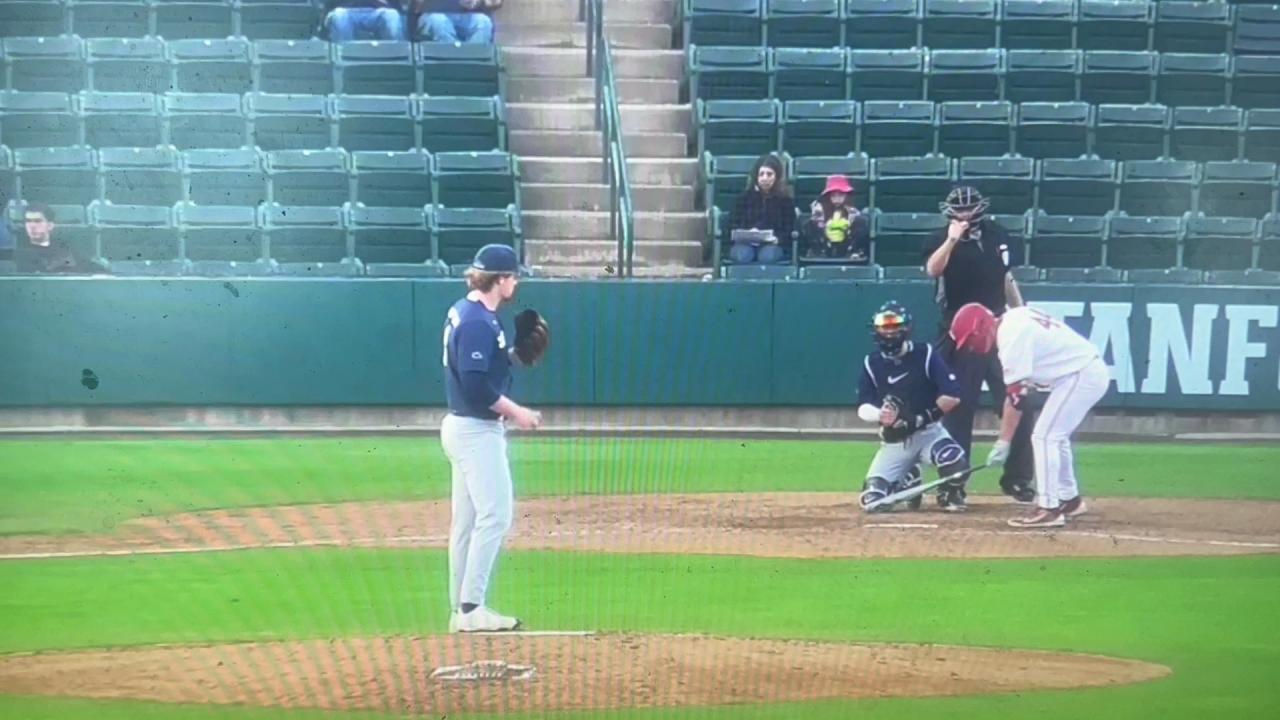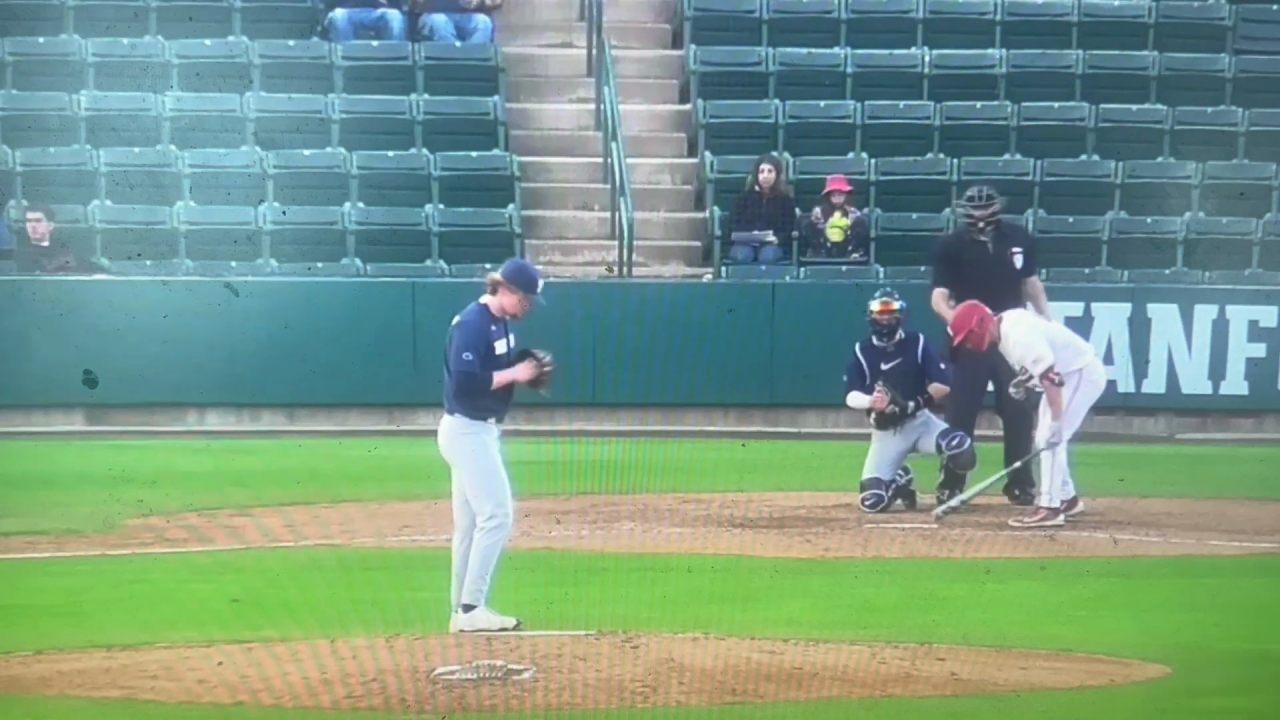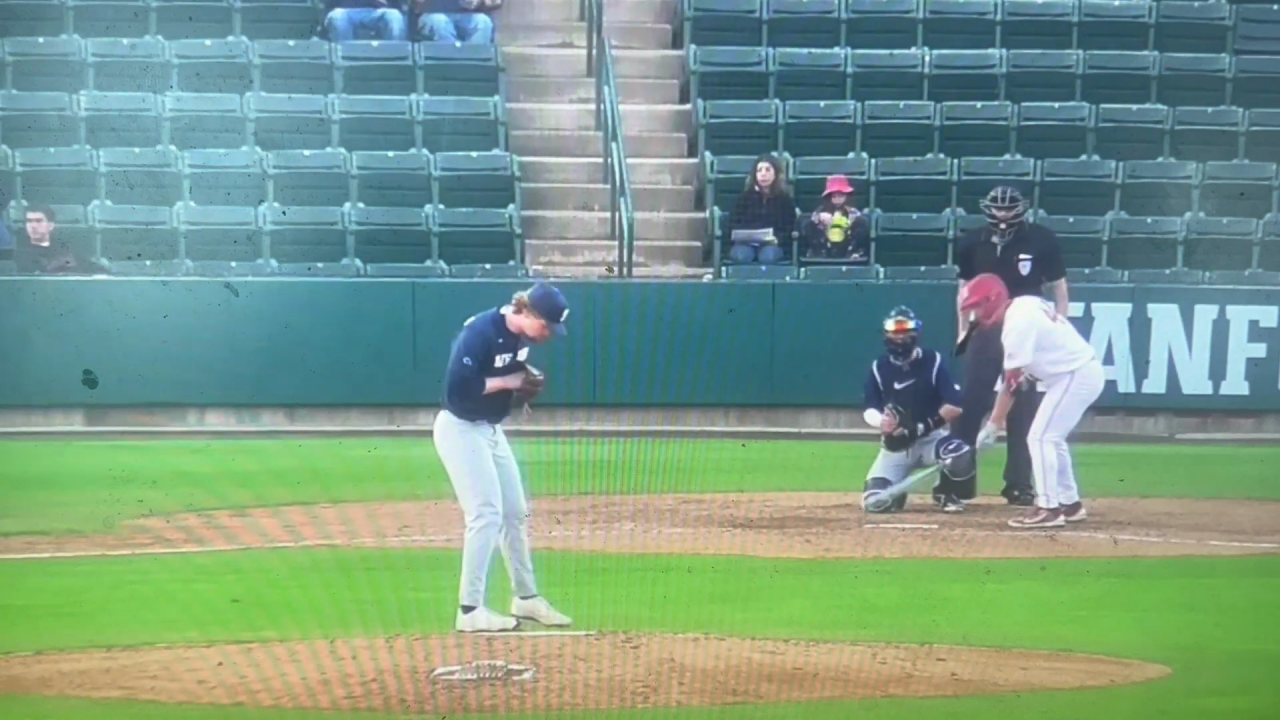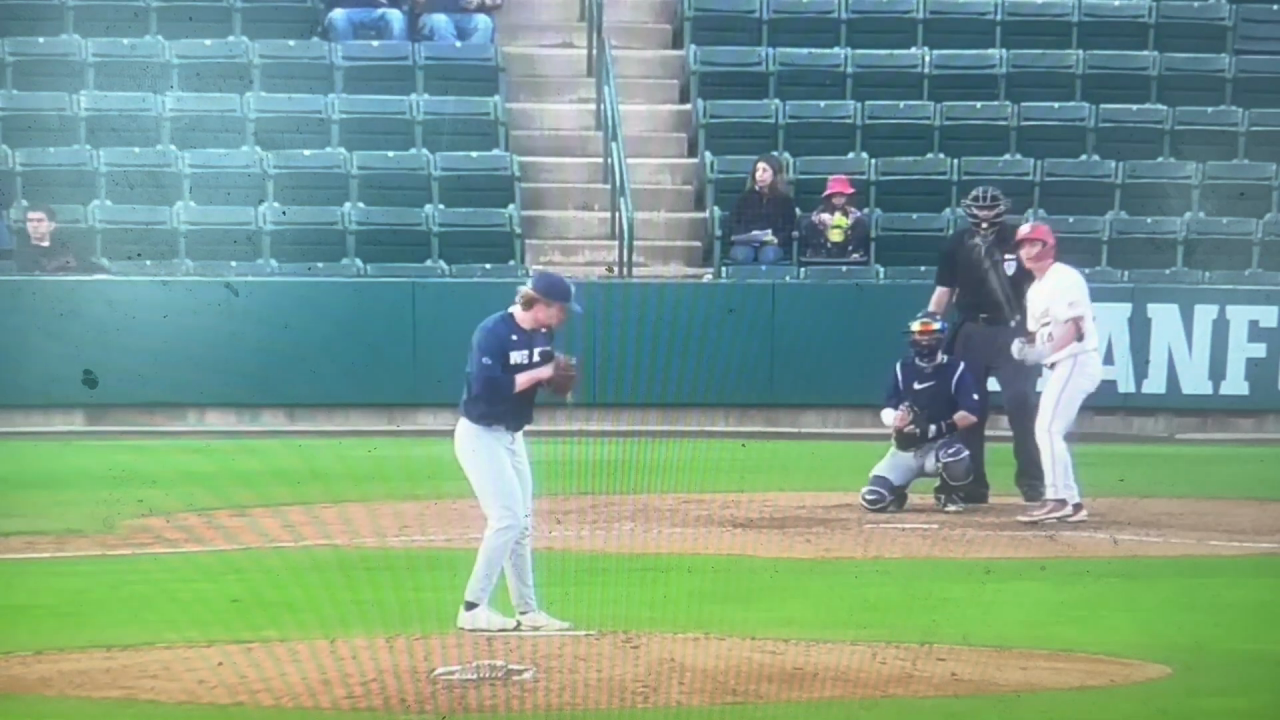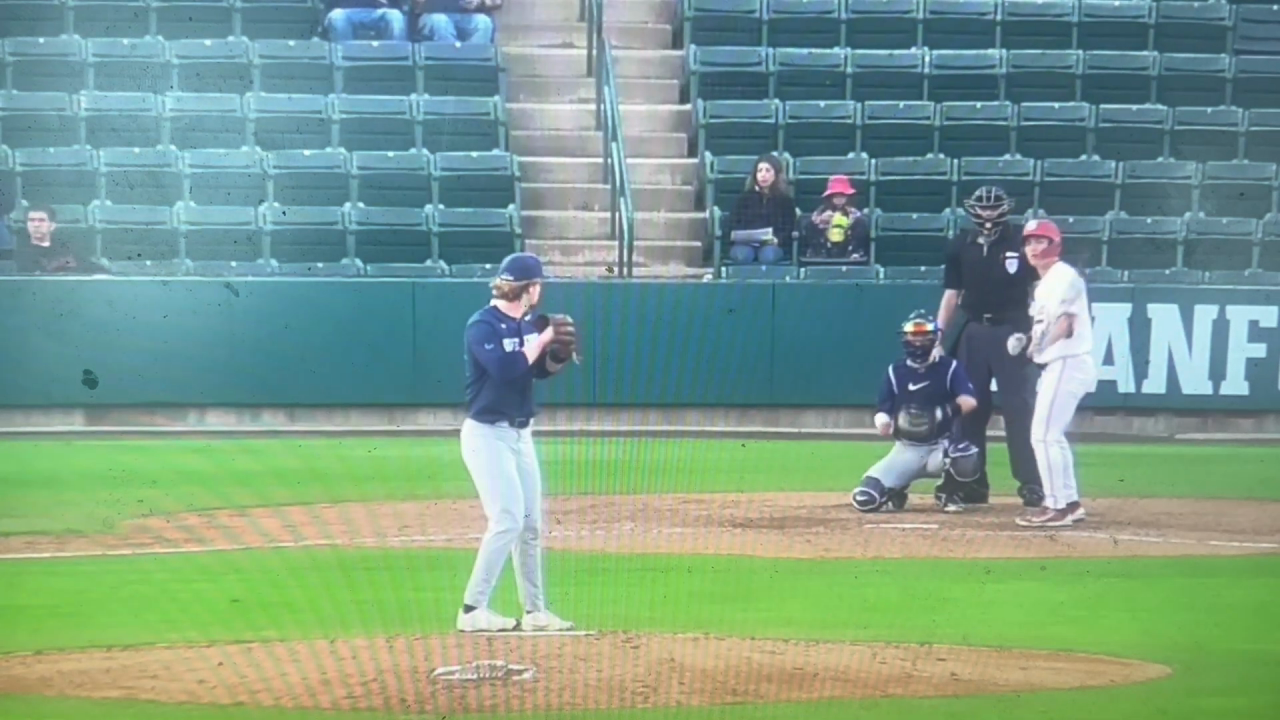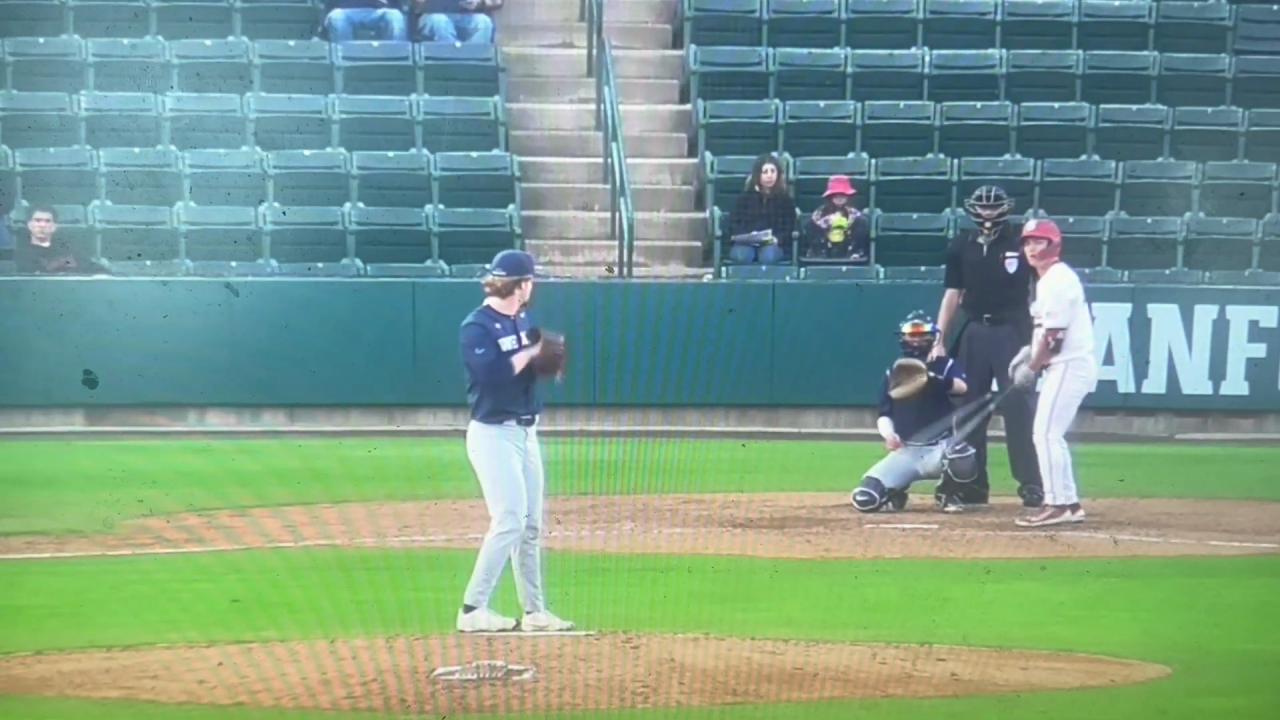
dt=0.5s
person 1, frame 1
left shoulder: (464, 311)
right shoulder: (478, 321)
right elbow: (477, 386)
left wrist: (515, 353)
right wrist: (517, 413)
left hip: (465, 427)
right hip: (476, 430)
left knee: (467, 520)
right knee: (494, 516)
left ankle: (464, 607)
right ankle: (471, 609)
person 1, frame 2
left shoulder: (499, 321)
right shoulder: (472, 324)
right elbow: (467, 383)
left wrist: (522, 370)
right wrist: (514, 374)
left hip: (476, 431)
right hip: (468, 431)
left knee: (471, 522)
right knee: (496, 516)
left ankle: (464, 608)
right ankle: (471, 610)
person 1, frame 3
left shoulder: (522, 336)
right shoulder: (479, 331)
right elbow: (458, 386)
left wrist: (526, 382)
right wrist: (507, 382)
left hip: (490, 429)
right hip: (460, 429)
left knee: (515, 512)
right knee: (486, 515)
left ankle: (526, 597)
right ankle: (470, 610)
person 1, frame 4
left shoulder: (543, 333)
right shoulder: (492, 332)
left elbow: (542, 376)
right elbow: (488, 387)
left wrist: (557, 377)
right wrist: (538, 374)
left hip: (512, 436)
right hip: (481, 436)
left knee: (520, 525)
right knee: (506, 519)
left ankle: (527, 611)
right ankle: (473, 608)
person 1, frame 5
left shoulder: (528, 322)
right shoulder: (482, 325)
left elbow: (543, 370)
right elbow: (506, 369)
left wrist: (560, 350)
right wrist: (542, 340)
left hip: (520, 433)
right hip: (486, 434)
left knee: (531, 524)
right knee: (507, 521)
left ankle: (535, 612)
right ankle: (472, 610)
person 1, frame 6
left shoulder: (522, 319)
right shoulder: (476, 326)
left elbow: (531, 366)
right elbow: (492, 374)
right wrist: (531, 351)
left hip: (525, 432)
right hip: (493, 434)
left knee: (532, 524)
right knee: (509, 521)
left ankle: (534, 611)
right ankle: (472, 609)
person 2, frame 1
left shoulder: (998, 234)
right shoulder: (942, 240)
right elbow: (933, 270)
right wrist: (952, 240)
right knee: (958, 408)
left ankle: (1018, 478)
person 2, frame 2
left shoulder: (1018, 238)
right shoulder: (953, 245)
left elbow: (1031, 282)
right elbow: (938, 296)
left wrist: (1047, 322)
right wrist: (954, 317)
left knee: (1019, 410)
right knee: (960, 410)
left ankle: (1020, 484)
right ankle: (952, 485)
person 2, frame 3
left shoulder: (1042, 241)
right shoulder: (973, 242)
left elbow: (1058, 287)
right wrist: (963, 327)
right hip: (985, 330)
left knee: (1023, 408)
right knee: (969, 404)
left ankle: (1018, 485)
right ankle: (961, 480)
person 2, frame 4
right shoulder: (956, 244)
right elbow: (942, 293)
left hip: (1009, 330)
right hip: (969, 333)
left knee: (1020, 400)
left ankle: (1032, 478)
right ankle: (973, 484)
person 2, frame 5
left shoulder: (1022, 241)
right shoulder: (960, 245)
right elbow: (951, 295)
right wrist: (938, 340)
left hip: (1012, 331)
right hip: (972, 332)
left knee: (1018, 408)
right knee: (970, 408)
left ankle: (1032, 484)
right ankle: (971, 484)
person 2, frame 6
left shoulder: (1022, 241)
right shoulder: (961, 246)
right elbow: (953, 294)
right wrist: (939, 339)
left hip: (1012, 332)
right hip: (974, 332)
left knee: (1019, 408)
left ankle: (1031, 485)
right ankle: (970, 485)
person 3, frame 1
left shoulder: (1011, 338)
right shoulder: (1013, 317)
left elbow: (1015, 396)
left wrist: (1003, 442)
right wrist: (1030, 378)
left hip: (1083, 375)
right hip: (1090, 370)
left knee: (1044, 436)
right knee: (1055, 435)
left ankle: (1048, 509)
right ankle: (1069, 499)
person 3, frame 2
left shoulder: (1019, 334)
right shoulder: (1007, 322)
left elbow: (1051, 378)
left wrist: (1056, 423)
right wrist: (1025, 380)
left hip: (1083, 374)
right hip: (1071, 372)
left knee: (1052, 438)
right knee: (1048, 438)
left ankle: (1049, 507)
right ankle: (1067, 499)
person 3, frame 3
left shoulder: (1017, 323)
right shoulder: (1027, 304)
left elbow: (1013, 381)
left wrist: (991, 425)
right wrist: (1028, 372)
left hip: (1078, 376)
right hip: (1081, 372)
left knee: (1040, 438)
right knee: (1052, 438)
left ankle: (1048, 508)
right ankle: (1070, 504)
person 3, frame 4
left shoulder: (1065, 278)
right shoulder: (1035, 289)
left elbow: (1076, 327)
left wrist: (1046, 351)
right wrist: (1026, 344)
left hip: (1077, 362)
right hip: (1063, 365)
left knee: (1047, 429)
right knee: (1051, 431)
left ankle: (1057, 499)
right ankle: (1072, 503)
person 3, frame 5
left shoulder: (1062, 277)
right shoulder: (1045, 282)
left elbow: (1067, 321)
left wrist: (1043, 341)
right wrist: (1026, 340)
left hip: (1067, 364)
right hip: (1060, 365)
left knee: (1043, 435)
right knee: (1053, 434)
left ankle: (1057, 508)
right ankle: (1070, 502)
person 3, frame 6
left shoulder: (1057, 281)
right shoulder: (1051, 279)
left elbow: (1054, 338)
left wrist: (1030, 369)
right wrist: (1030, 351)
left hip: (1070, 366)
right hip: (1067, 366)
left knee: (1046, 433)
right knee: (1052, 435)
left ankle: (1056, 504)
right ankle: (1069, 503)
person 4, frame 1
left shoulder: (926, 355)
right shoulder: (871, 363)
left elbow: (952, 396)
right elbow: (863, 408)
left wrist: (920, 419)
right wrist: (880, 415)
left hip: (928, 432)
right hip: (894, 440)
left knee: (953, 460)
right knee: (872, 500)
left ankle: (950, 493)
right ankle: (905, 483)
person 4, frame 2
left shoulder: (917, 343)
right shoulder: (862, 351)
left elbow: (942, 385)
right elbow: (851, 397)
left wrist: (911, 406)
right wrist: (871, 401)
left hip: (919, 421)
right hip: (886, 431)
left knee: (960, 449)
right knee: (872, 501)
right ankle: (899, 482)
person 4, frame 3
left shoulder: (933, 362)
right shoulder: (879, 367)
left elbow: (955, 406)
right elbow: (869, 411)
left wrist: (921, 428)
right wrist: (881, 421)
left hip: (930, 438)
right hip: (896, 446)
left knee: (959, 455)
right knee: (875, 501)
left ankle: (947, 494)
right ankle: (896, 486)
person 4, frame 4
left shoulder: (956, 369)
right shoulder: (902, 368)
left elbow: (970, 414)
right elbow: (887, 410)
left wrist: (933, 430)
right wrist: (895, 420)
left hip: (939, 445)
right hip: (905, 449)
left knee: (957, 463)
right knee: (873, 499)
left ankle: (948, 495)
right ankle: (897, 490)
person 4, frame 5
left shoulder: (949, 367)
right shoulder: (895, 371)
left elbow: (970, 400)
right elbow: (883, 411)
left wrist: (941, 414)
right wrist: (883, 424)
left hip: (939, 447)
right hip: (905, 450)
left knee: (967, 458)
right knee: (865, 500)
right ankle: (896, 491)
person 4, frame 6
left shoulder: (946, 366)
right shoulder: (894, 373)
left elbow: (961, 387)
right elbow: (884, 414)
left wrist: (935, 380)
right wrist: (889, 434)
left hip: (938, 447)
right hip: (905, 452)
left knee: (964, 461)
right knee: (865, 500)
right ankle: (896, 491)
